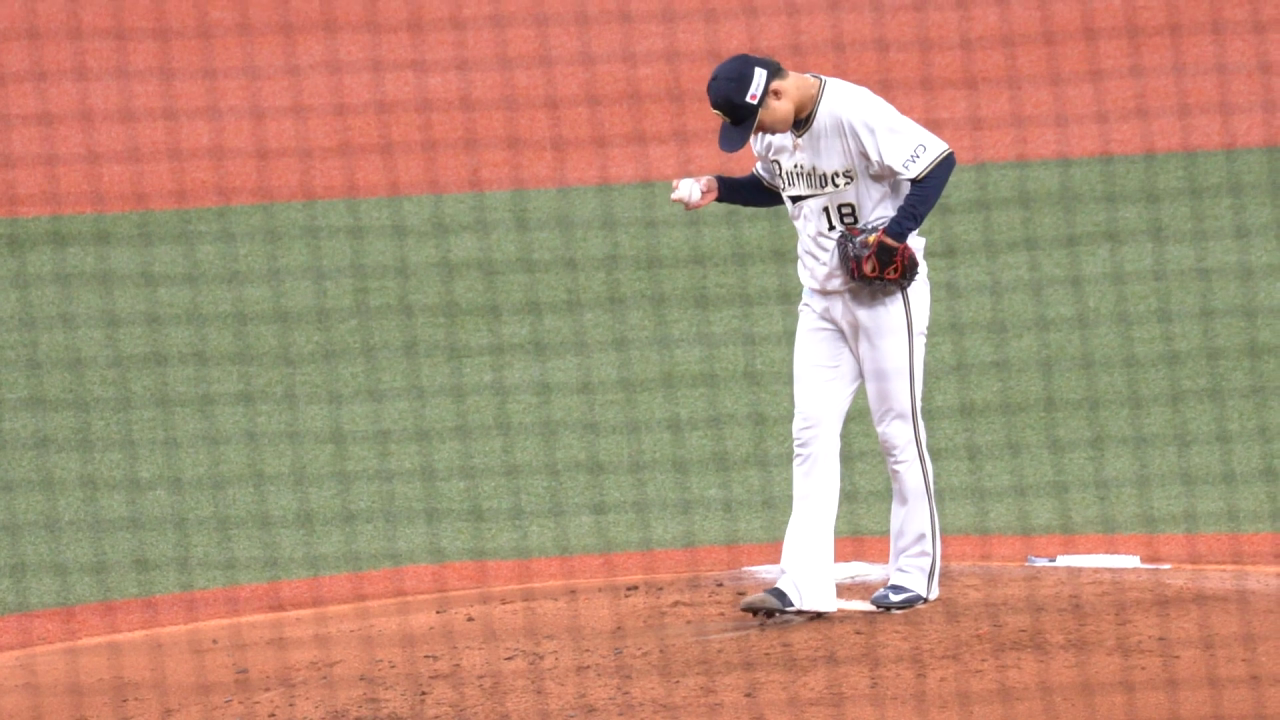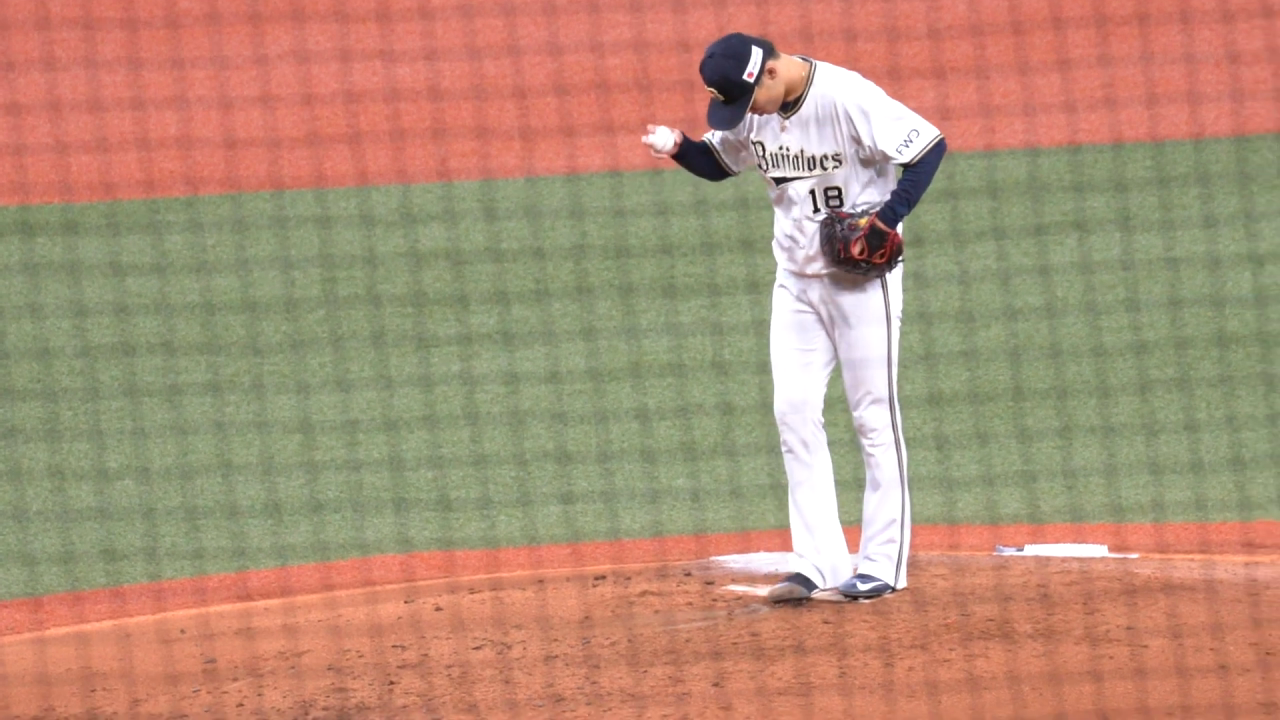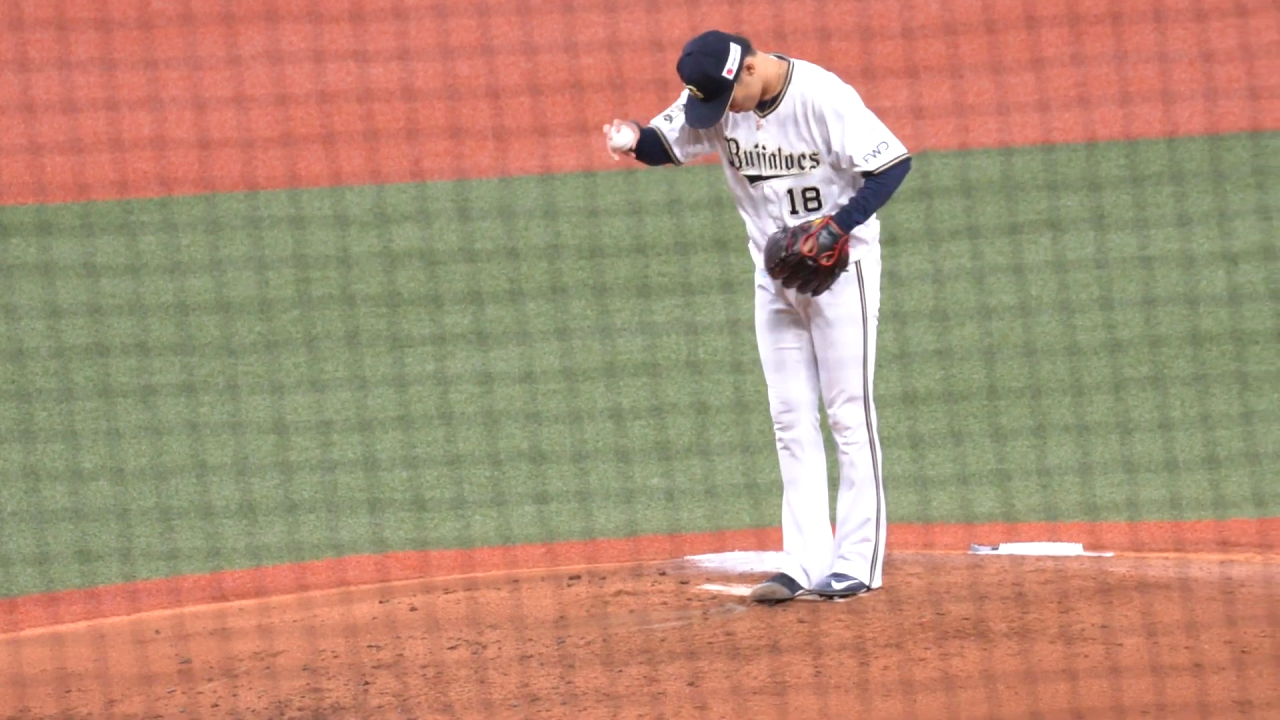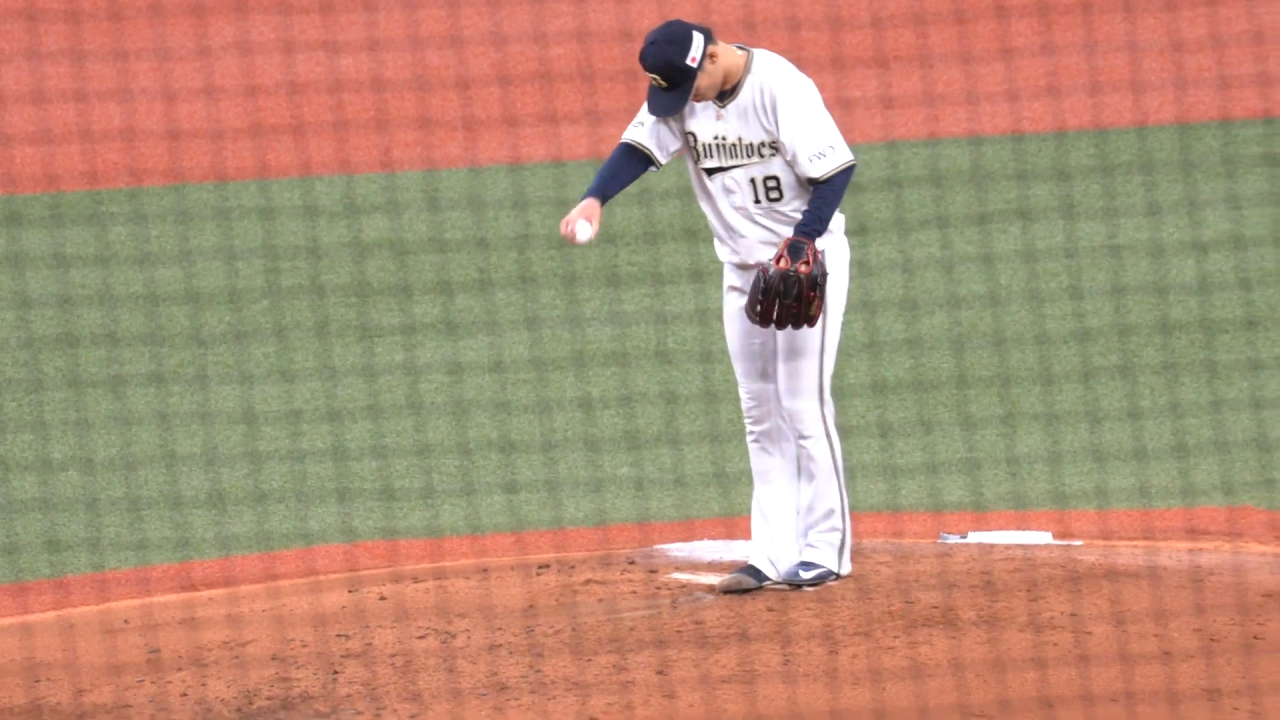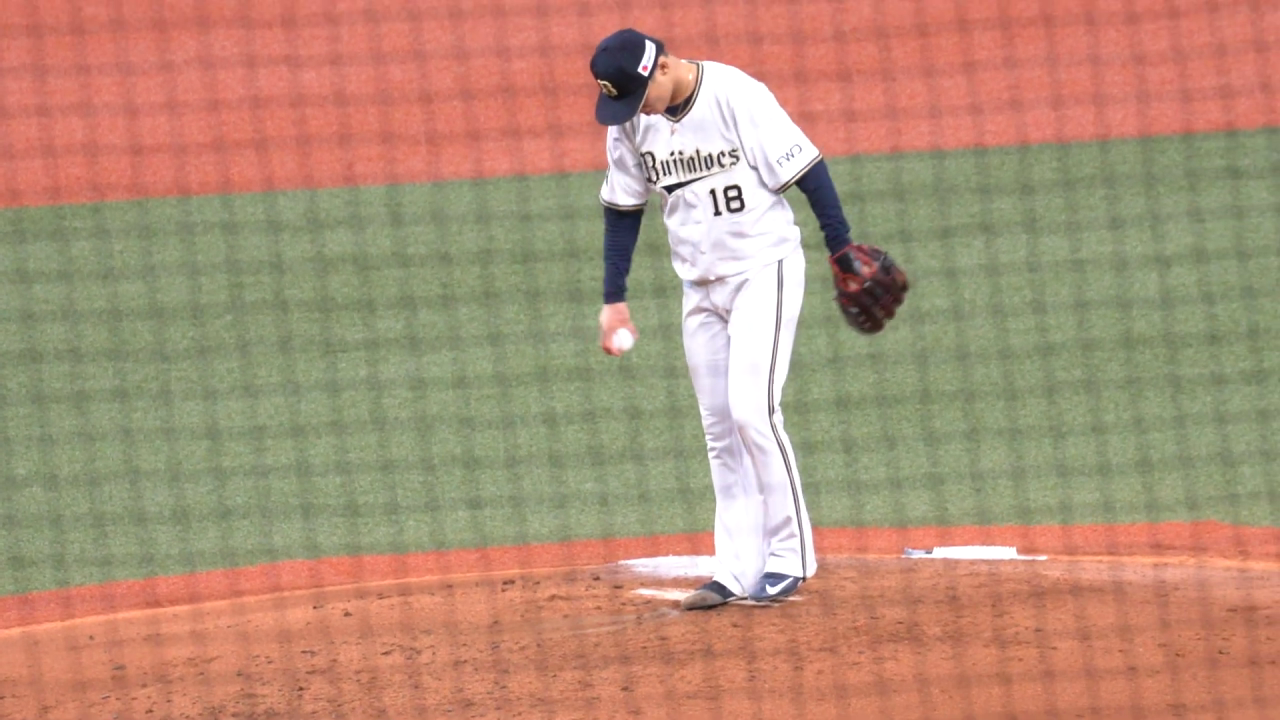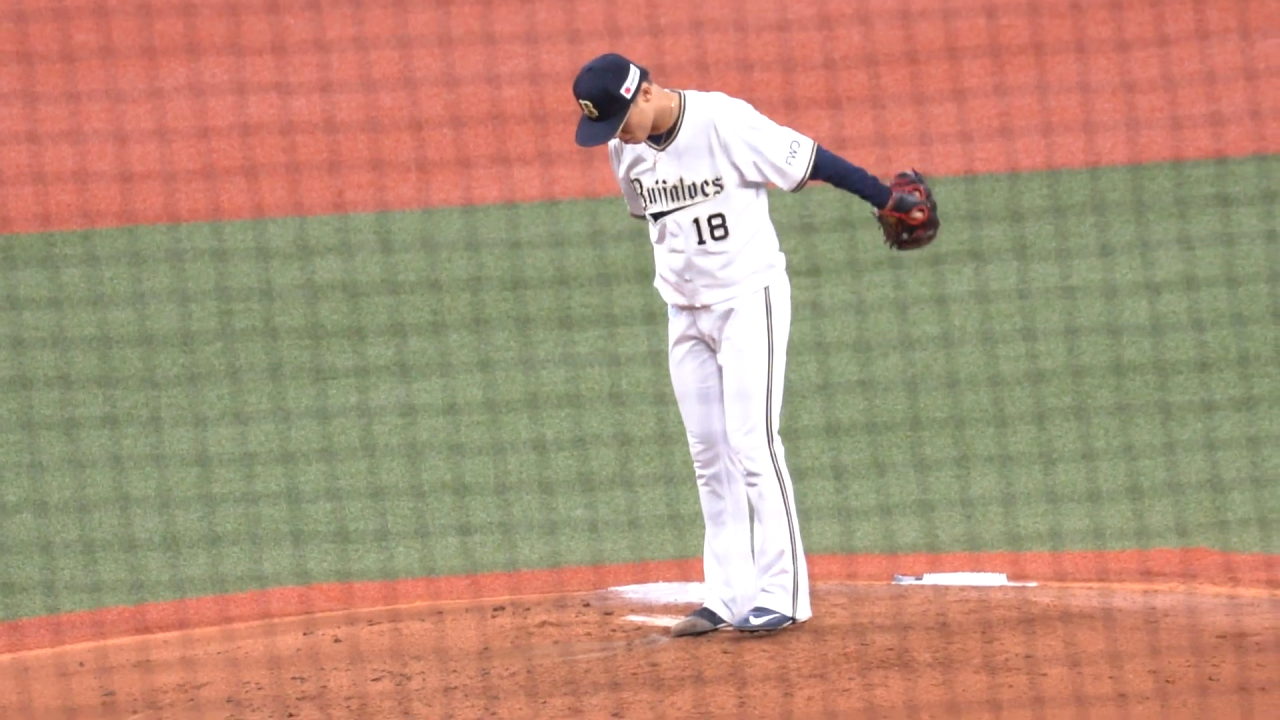
dt=0.7s
person 1, frame 1
left shoulder: (855, 111)
right shoulder: (771, 127)
left elbow: (939, 159)
left wrist: (897, 232)
right wrist: (719, 189)
left hip: (885, 291)
right hip: (821, 297)
left knee: (897, 429)
right knee: (812, 432)
left ankle: (915, 574)
right ankle: (803, 583)
person 1, frame 2
left shoulder: (846, 96)
right shoulder: (749, 107)
left elbow: (930, 145)
right elbow: (719, 162)
left wrist: (887, 218)
right wrist: (678, 147)
left hip: (863, 276)
right hip: (796, 280)
left knee: (873, 416)
right knee: (794, 413)
left ankle: (883, 563)
right ankle: (819, 562)
person 1, frame 3
left shoulder: (823, 96)
right shoulder: (714, 97)
left elbow: (894, 163)
right elbow: (665, 143)
left wrist: (840, 225)
right wrist: (633, 139)
left hip: (840, 269)
right hip: (775, 276)
left knee: (848, 414)
right knee: (791, 417)
left ankle: (857, 562)
right ankle: (804, 563)
person 1, frame 4
left shoulder: (782, 86)
right shoulder: (679, 92)
left elbow: (837, 169)
right elbow: (639, 148)
left wrist: (800, 243)
right wrist: (594, 198)
right hip: (741, 268)
left knee: (803, 406)
right knee: (760, 412)
left ankle: (825, 550)
right ankle: (774, 554)
person 1, frame 5
left shoulder: (738, 95)
right shoulder: (629, 120)
left elbow: (806, 168)
right elbow: (623, 209)
left wrist: (843, 250)
right wrist: (615, 298)
left hip: (763, 271)
right hip: (699, 285)
left knee: (752, 413)
right knee: (719, 427)
left ankle: (789, 555)
right ankle: (738, 569)
person 1, frame 6
left shoulder: (726, 121)
right shoulder: (624, 146)
left elbow: (812, 160)
left wrist: (885, 197)
left hip: (750, 299)
right hip: (686, 310)
left knee: (751, 444)
right knee: (709, 455)
left ankle: (781, 594)
right ankle: (729, 597)
